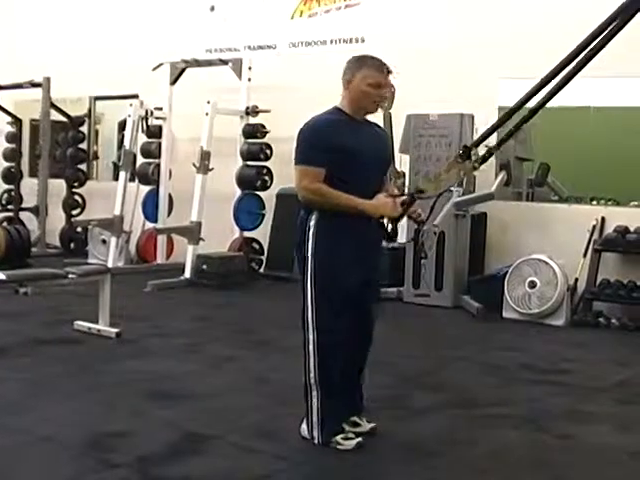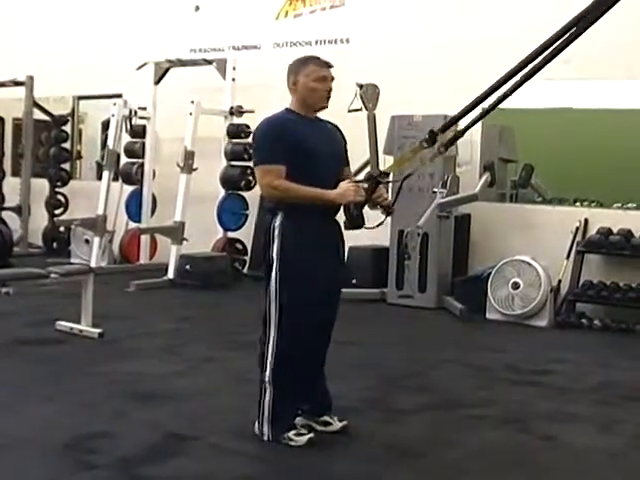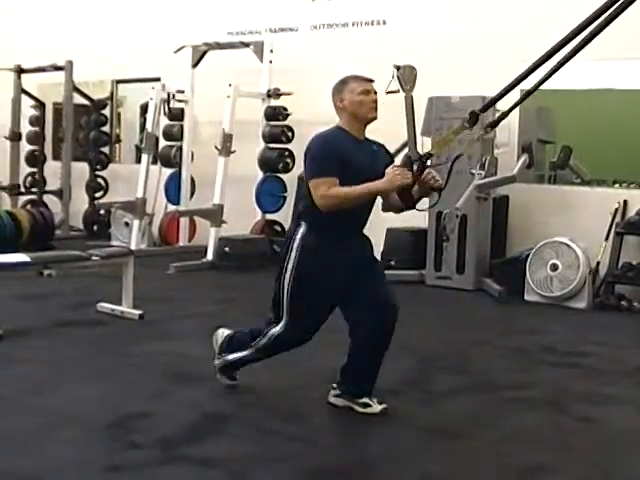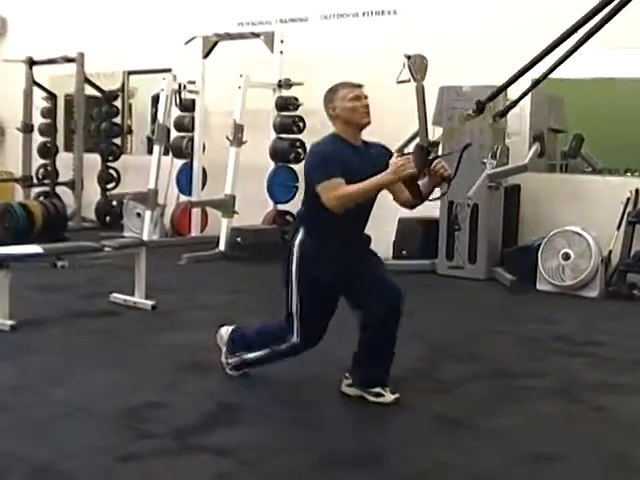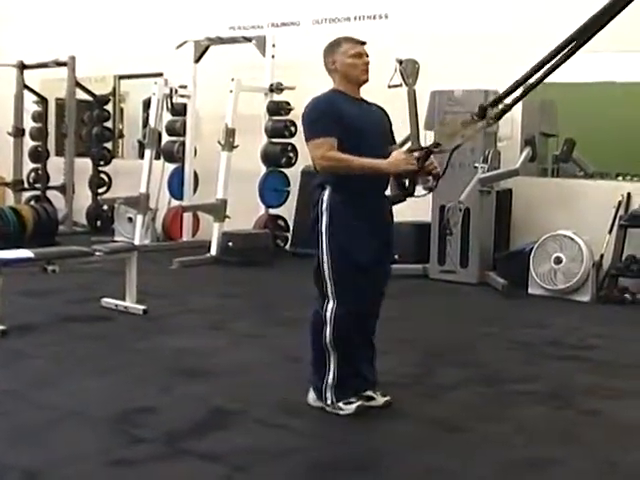
dt=1s
person 1, frame 1
left shoulder: (378, 135)
right shoulder: (320, 130)
right elbow: (307, 188)
left wrist: (398, 203)
right wrist: (368, 206)
left hip: (365, 241)
right hip: (326, 240)
left knee: (360, 329)
right knee: (326, 334)
left ankle: (348, 409)
right ankle: (321, 422)
person 1, frame 2
left shoulder: (332, 132)
right shoulder: (275, 129)
left elbow: (343, 180)
right elbow: (271, 186)
left wrist: (366, 192)
right wrist: (332, 194)
left hip: (328, 234)
right hip: (293, 235)
left knee: (318, 327)
right knee: (286, 329)
left ankle: (314, 407)
right ankle: (275, 420)
person 1, frame 3
left shoulder: (378, 152)
right shoulder: (325, 145)
left elbow: (396, 204)
right elbow: (325, 199)
left wrist: (420, 189)
right wrist: (381, 185)
left hip: (353, 245)
right hip: (313, 246)
left knee: (381, 314)
right knee: (295, 326)
left ankle: (353, 389)
right ankle: (230, 346)
person 1, frame 4
left shoulder: (377, 153)
right shoulder: (324, 153)
left elbow: (408, 198)
right elbow: (336, 200)
left wrist: (432, 181)
right wrist: (388, 176)
left hip: (353, 248)
right hip: (313, 250)
left knee: (387, 300)
right knee: (302, 335)
left ankle: (365, 379)
right ankle: (236, 342)
person 1, frame 5
left shoulder: (377, 113)
right shoulder: (323, 107)
left elbow: (390, 161)
right elbow: (325, 158)
left wrist: (416, 167)
right wrist: (386, 165)
left hip: (376, 211)
right hip: (340, 211)
left knee: (367, 303)
right knee: (338, 303)
left ankle: (360, 382)
right ankle: (327, 388)
